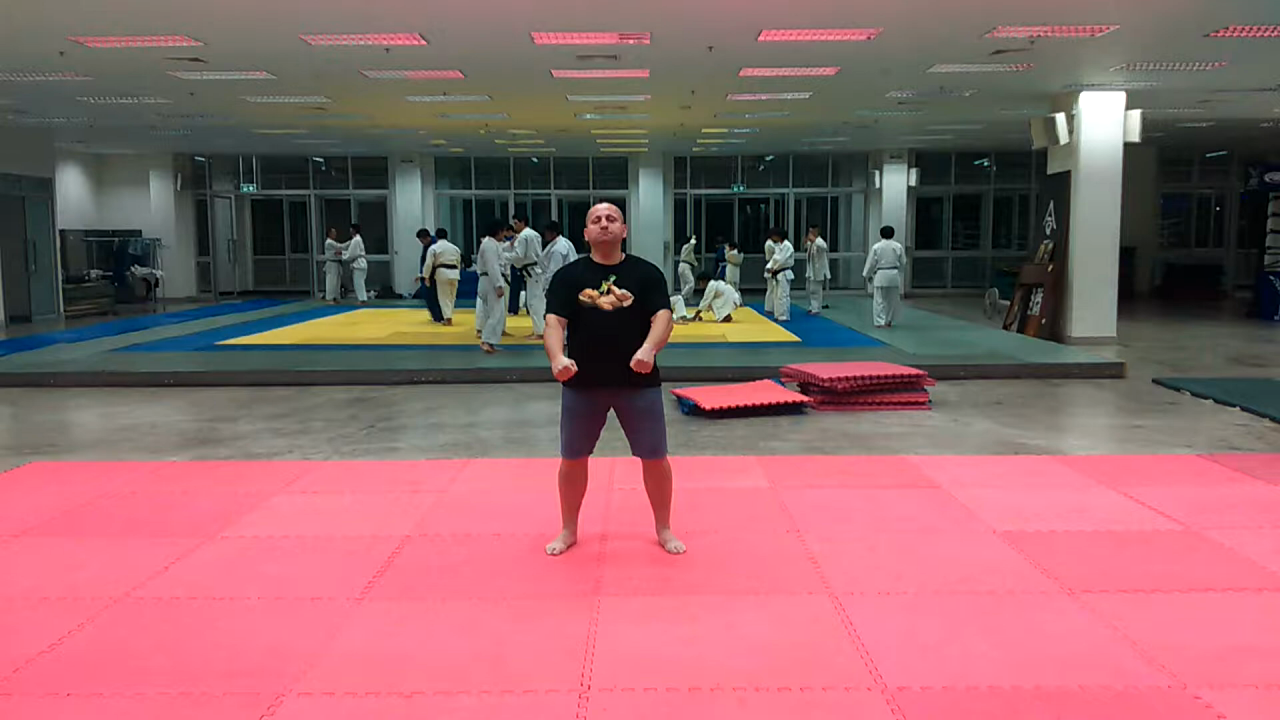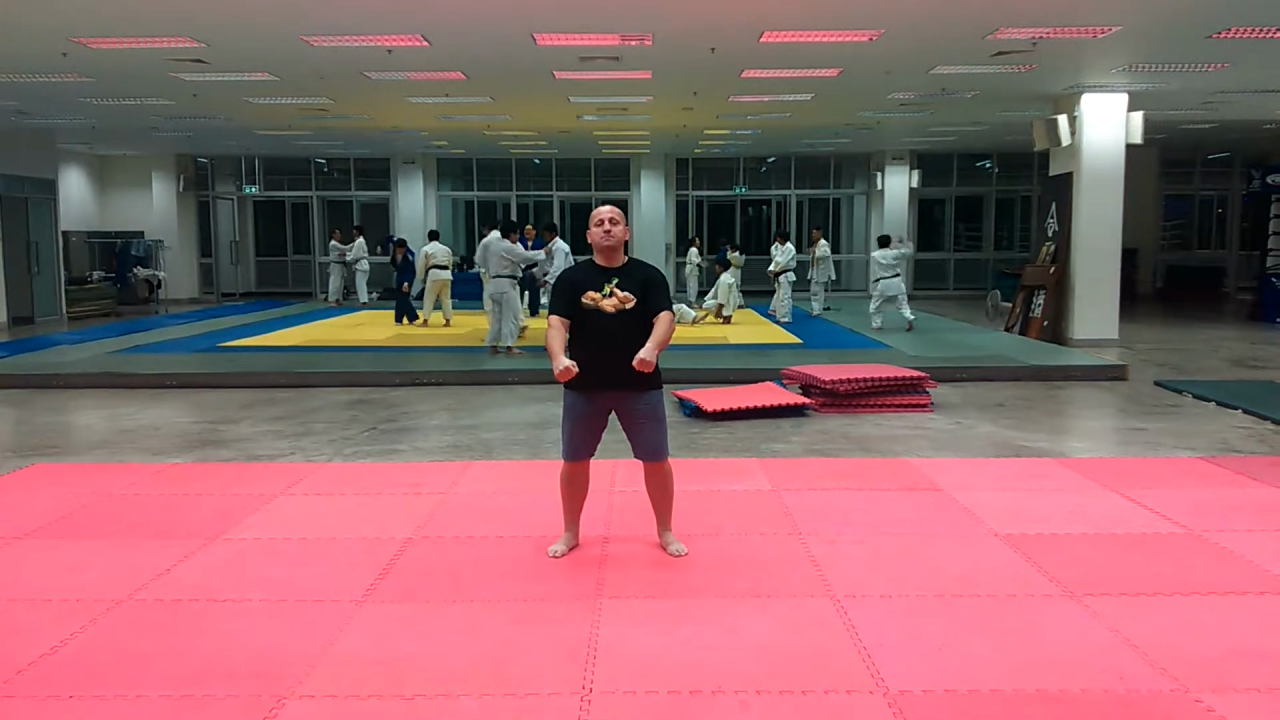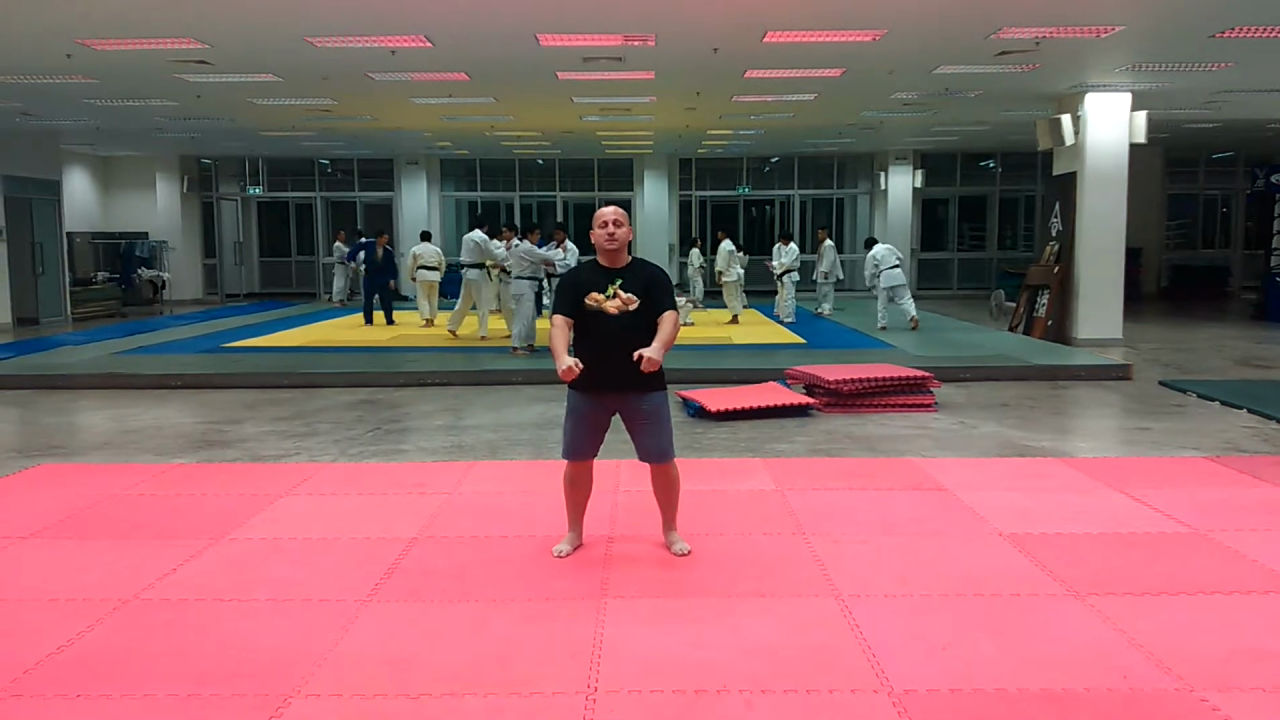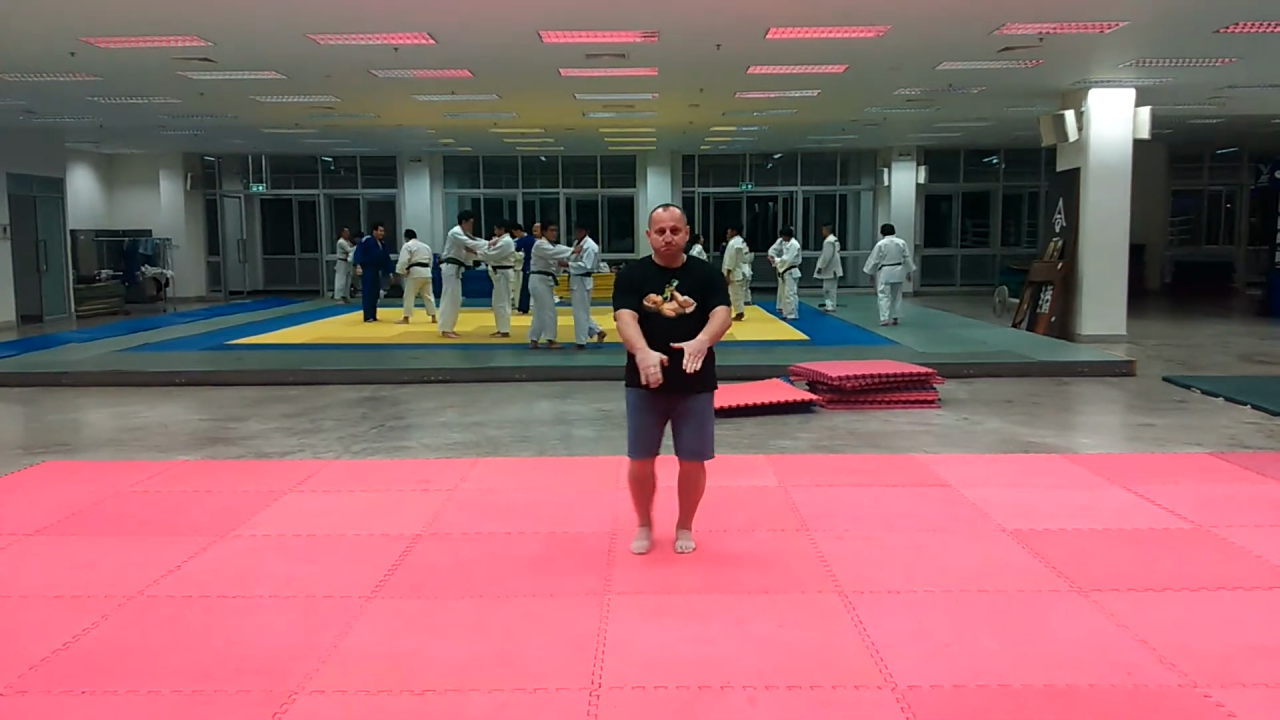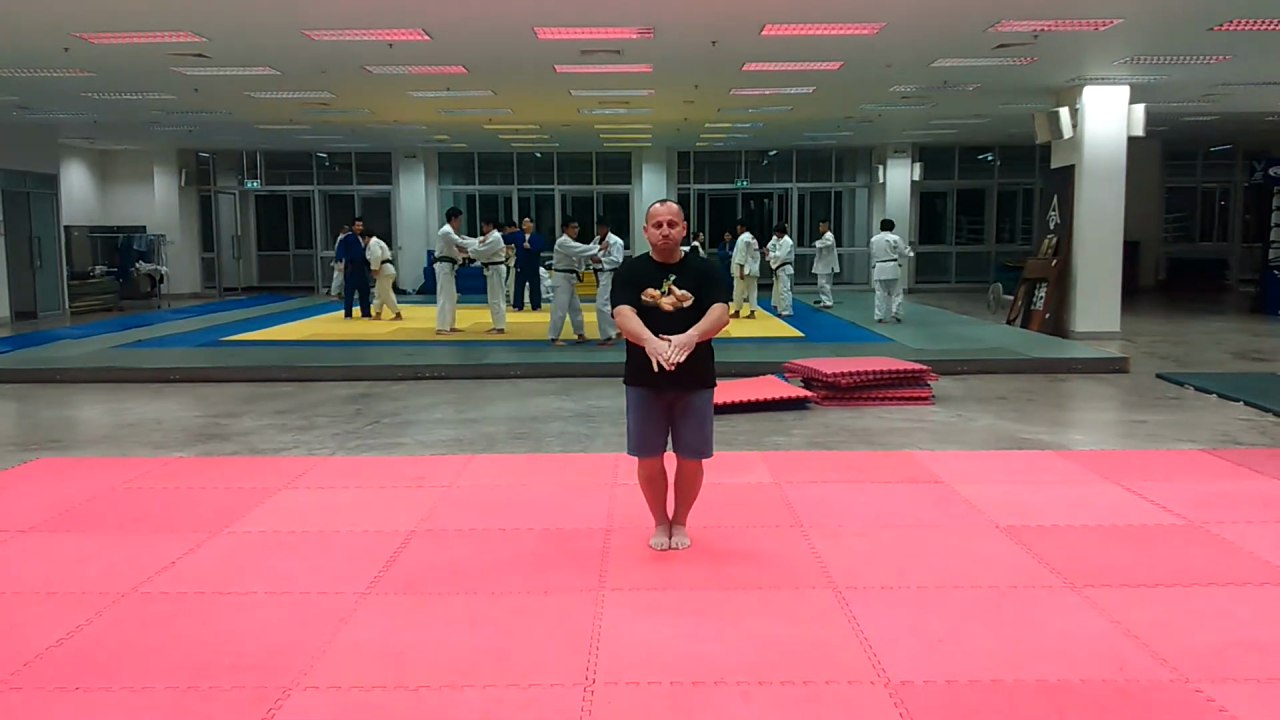
dt=0.7s
person 1, frame 1
left shoulder: (646, 272)
right shoulder: (568, 275)
left elbow: (662, 316)
right elbow: (554, 321)
left wrist: (649, 349)
right wrist: (557, 357)
left hip: (638, 382)
right hip: (582, 383)
left knee: (654, 457)
right knee: (573, 458)
left ankle: (663, 528)
right ankle: (569, 530)
person 1, frame 2
left shoulder: (648, 275)
right shoulder: (571, 277)
left elbow: (665, 318)
right elbow: (557, 322)
left wrist: (651, 349)
right wrist: (559, 358)
left hip: (640, 385)
right hip: (584, 386)
left knee: (656, 460)
right knee: (575, 461)
left ankle: (665, 531)
right ankle: (570, 533)
person 1, frame 3
left shoulder: (652, 275)
right shoulder: (575, 278)
left elbow: (669, 317)
right elbow: (561, 322)
left wrist: (658, 348)
right wrist: (562, 357)
left hip: (644, 385)
right hip: (588, 386)
left knee: (662, 460)
right knee: (577, 460)
left ankle: (670, 530)
right ankle: (574, 532)
person 1, frame 4
left shoulder: (706, 274)
right shoulder: (631, 274)
left elbow: (722, 314)
right elbow: (625, 318)
left wrist: (701, 342)
right wrist: (642, 352)
left hip: (695, 383)
right hip: (645, 383)
left knee: (693, 460)
right knee: (641, 459)
left ankle: (684, 526)
right ankle: (644, 525)
person 1, frame 5
left shoulder: (705, 270)
right shoulder: (630, 272)
left elbow: (720, 313)
right elbow: (623, 315)
left wrist: (690, 337)
right wrist: (650, 342)
left hip: (695, 380)
right hip: (644, 379)
left knee: (691, 457)
right knee: (649, 457)
left ankle: (680, 522)
right ankle: (661, 522)
